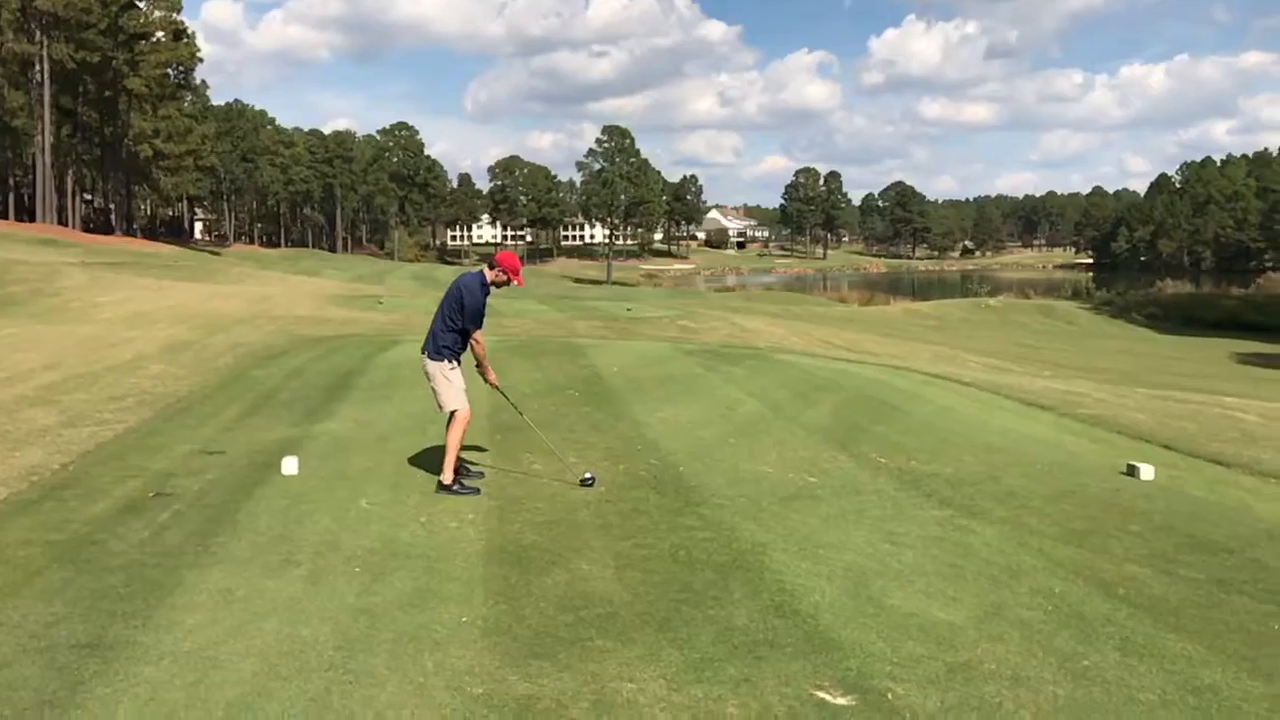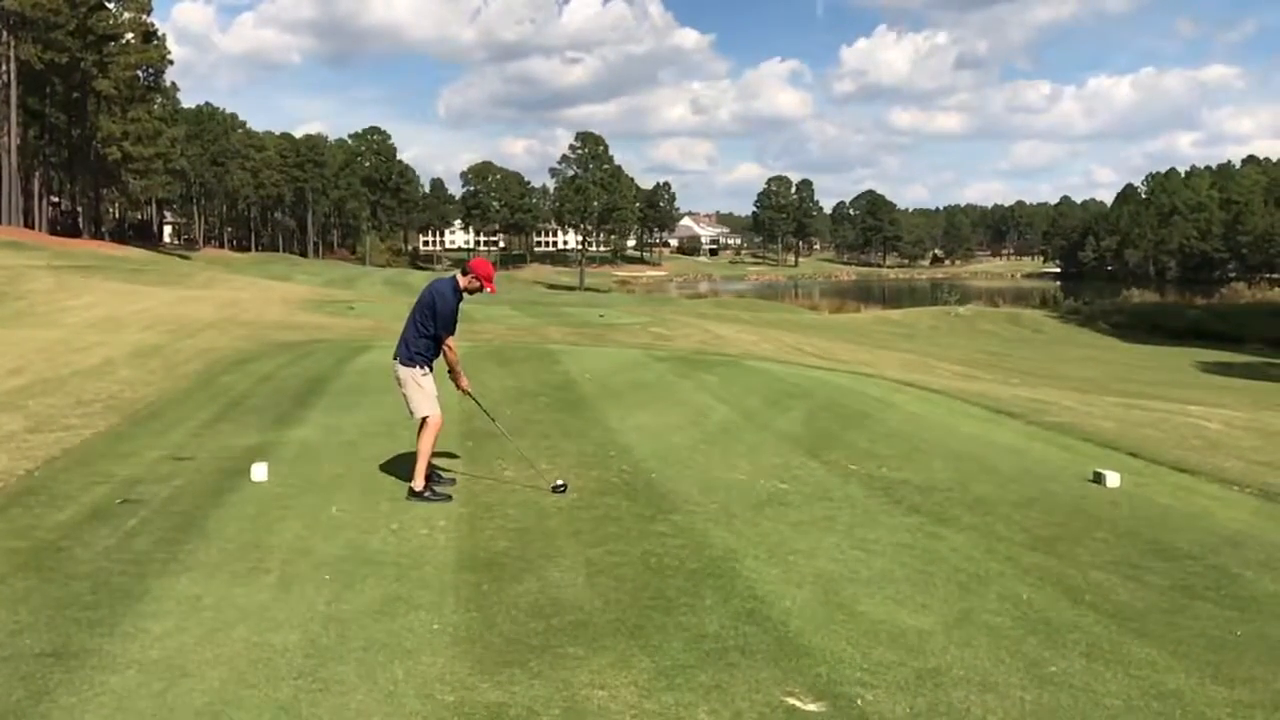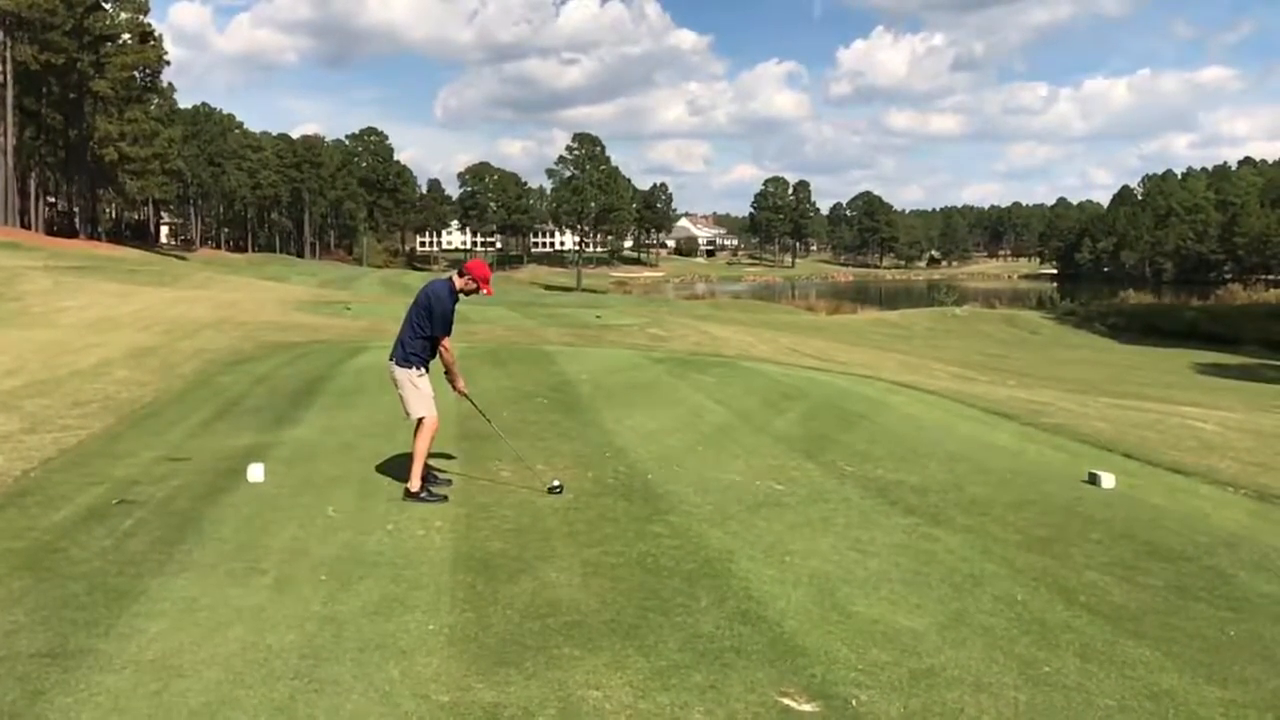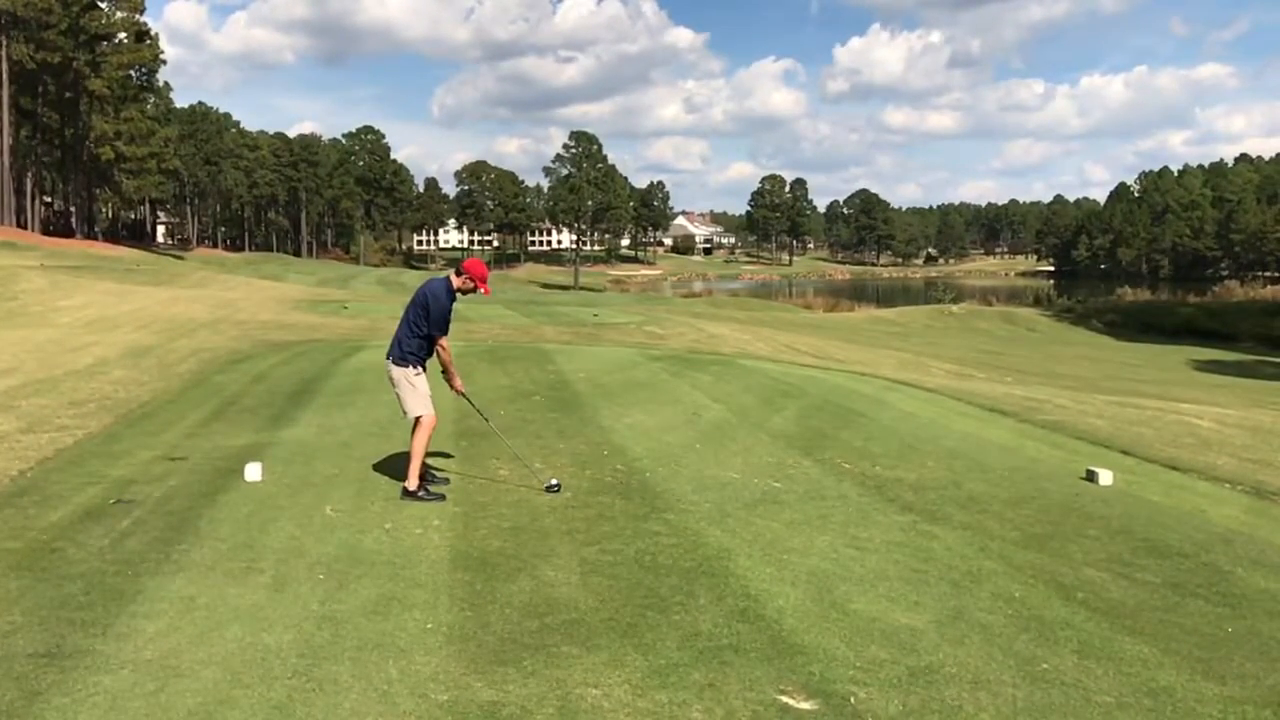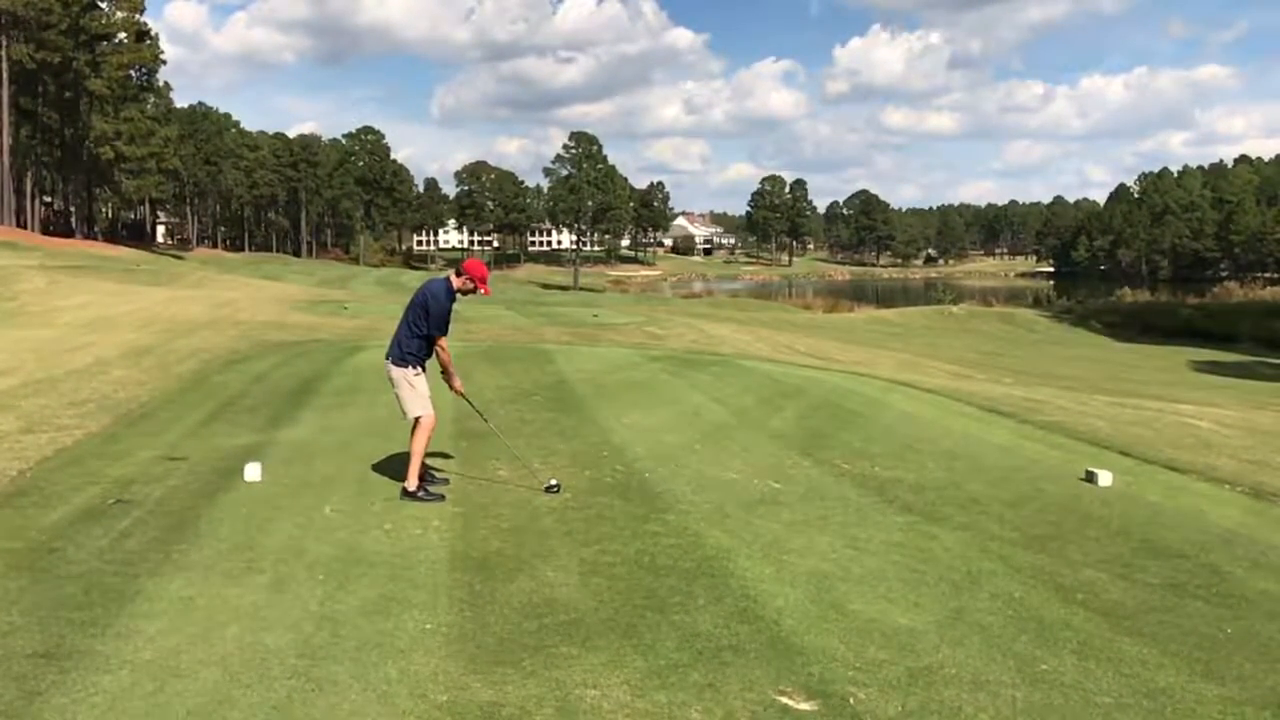
dt=1s
person 1, frame 1
left shoulder: (472, 280)
right shoulder: (474, 290)
right elbow: (475, 339)
left wrist: (482, 365)
right wrist: (486, 370)
left hip: (444, 354)
right hip: (441, 357)
left knee: (457, 412)
right knee: (462, 414)
left ankle: (453, 465)
right ankle: (447, 479)
person 1, frame 2
left shoulder: (445, 286)
right shoulder: (447, 296)
right elbow: (447, 344)
left wrist: (454, 372)
right wrist: (459, 376)
left hip: (416, 360)
right hip: (413, 363)
left knee: (429, 418)
right knee: (433, 420)
left ankle: (425, 471)
right ankle: (418, 486)
person 1, frame 3
left shoulder: (441, 288)
right shoulder: (443, 297)
right elbow: (443, 345)
left wrist: (451, 373)
right wrist: (456, 378)
left hip: (411, 361)
right hip: (409, 364)
left knee: (424, 419)
right knee: (429, 421)
left ankle: (421, 472)
right ankle: (414, 487)
person 1, frame 4
left shoulder: (438, 287)
right shoulder: (440, 296)
right elbow: (440, 345)
left wrist: (448, 372)
right wrist: (453, 377)
left hip: (408, 360)
right hip: (406, 363)
left knee: (422, 418)
right knee: (427, 420)
left ankle: (419, 471)
right ankle: (411, 485)
person 1, frame 5
left shoulder: (438, 287)
right shoulder: (440, 296)
right elbow: (439, 346)
left wrist: (448, 372)
right wrist: (452, 377)
left hip: (408, 361)
right hip: (405, 364)
left knee: (421, 419)
right knee: (426, 420)
left ankle: (419, 472)
right ankle: (411, 485)
